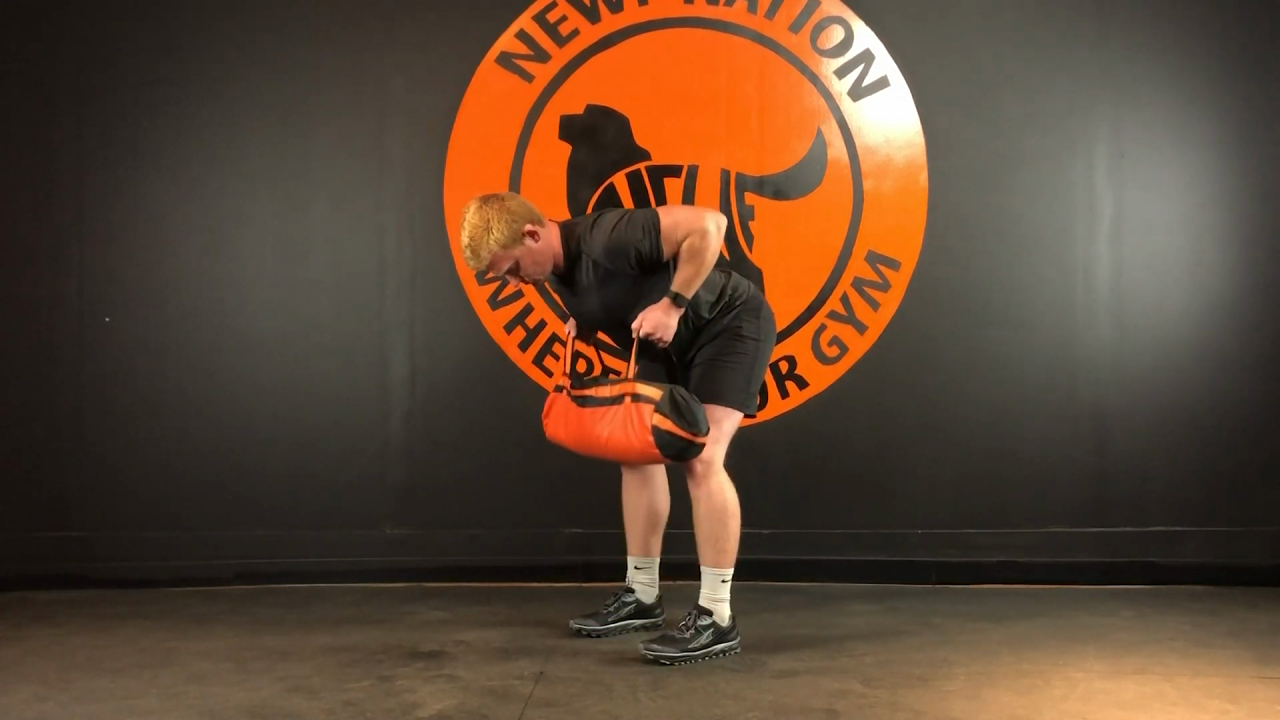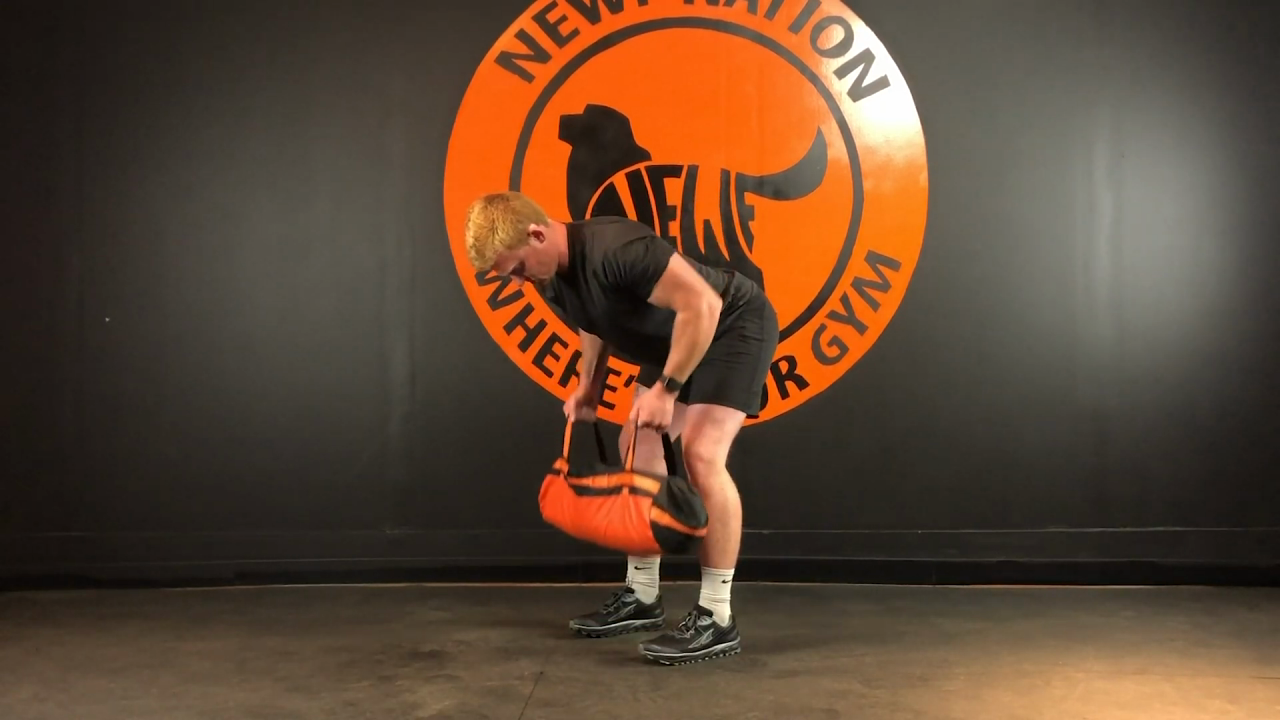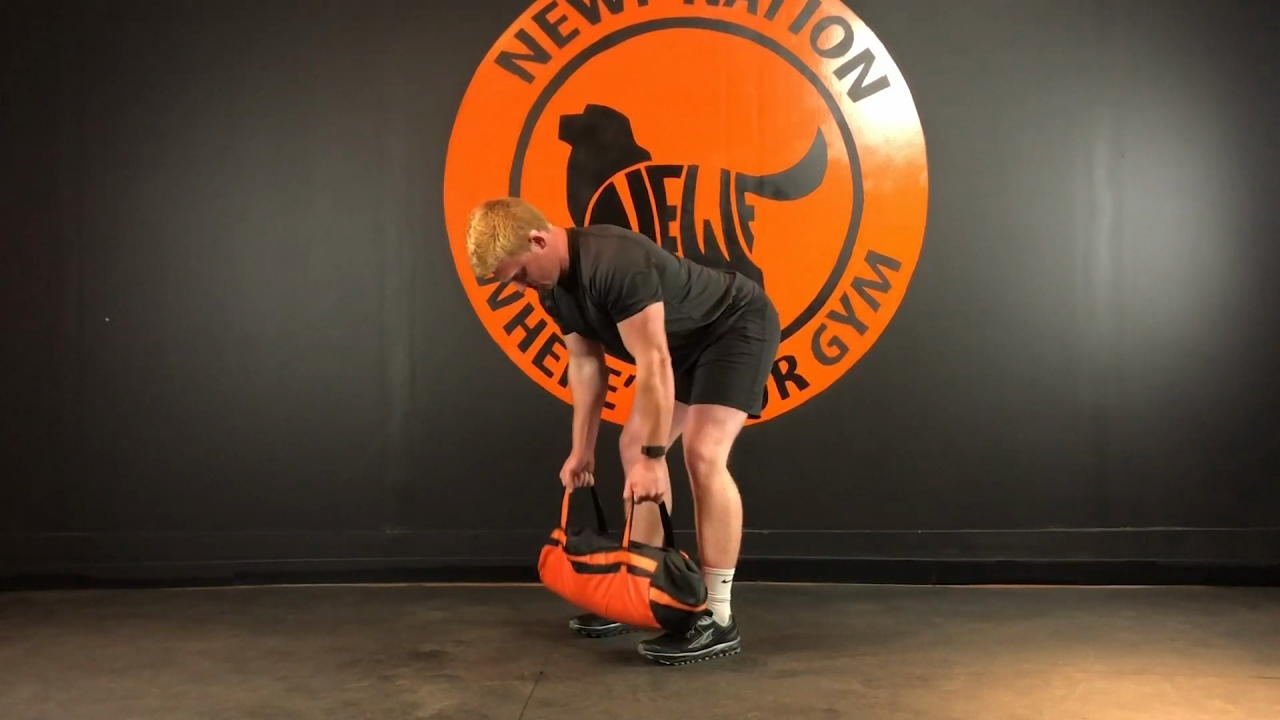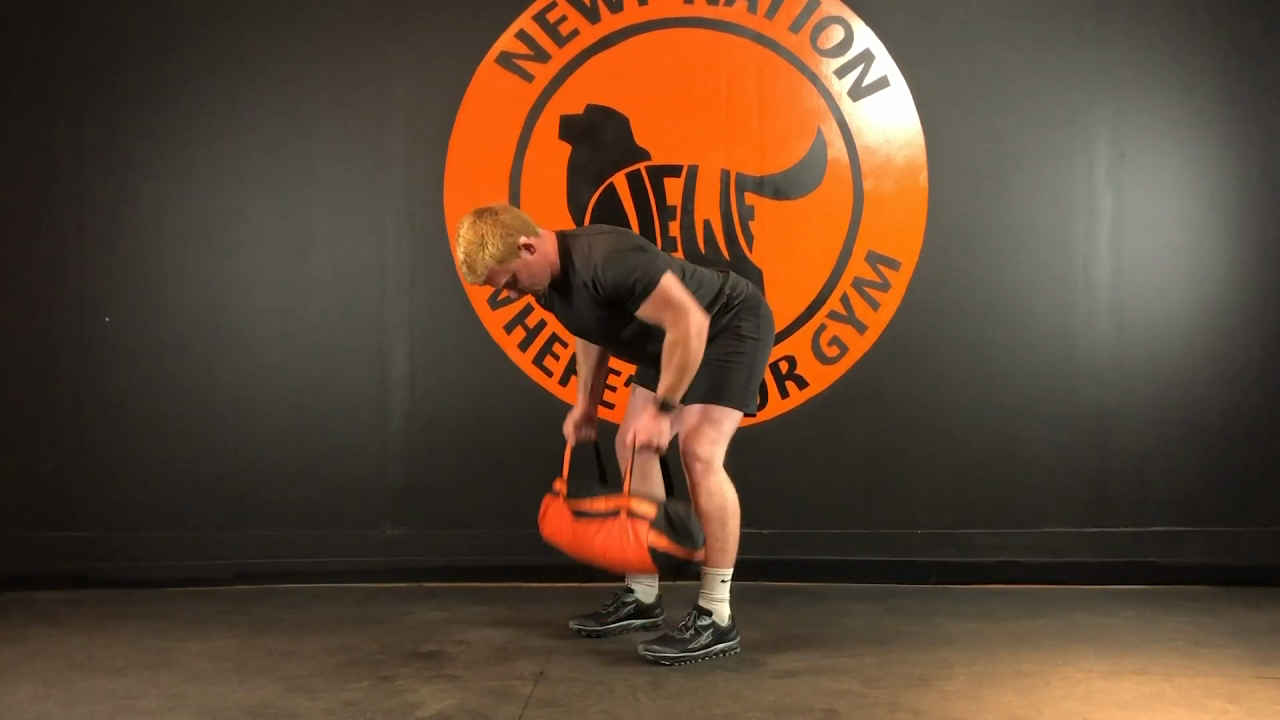
dt=0.5s
person 1, frame 1
left shoulder: (607, 239)
right shoulder: (557, 266)
left elbow: (708, 225)
left wrist: (672, 303)
right wrist: (584, 320)
left hip: (730, 324)
right hip: (672, 340)
left knee: (701, 456)
left ankle: (716, 617)
right ankle: (642, 596)
person 1, frame 2
left shoulder: (615, 249)
right shoulder: (553, 278)
left elbow: (702, 306)
left wrist: (667, 391)
right wrist: (588, 385)
left hip: (734, 324)
right hip: (674, 337)
left knee: (702, 455)
right knee: (638, 447)
left ankle: (716, 618)
right ankle: (642, 597)
person 1, frame 3
left shoulder: (613, 263)
right shoulder: (553, 285)
left elbow: (653, 365)
right elbow: (585, 362)
left wrist: (654, 458)
right wrist: (582, 449)
left hip: (737, 326)
right hip: (684, 338)
left knee: (703, 455)
right knee: (633, 446)
left ankle: (718, 618)
person 1, frame 4
left shoulder: (603, 259)
right shoulder: (548, 282)
left elbow: (690, 324)
right elbow: (592, 330)
left wrist: (663, 412)
right wrist: (586, 402)
left hip: (730, 324)
right hip: (675, 346)
left knee: (699, 454)
right knee: (632, 450)
left ankle: (716, 618)
right ankle: (642, 598)
